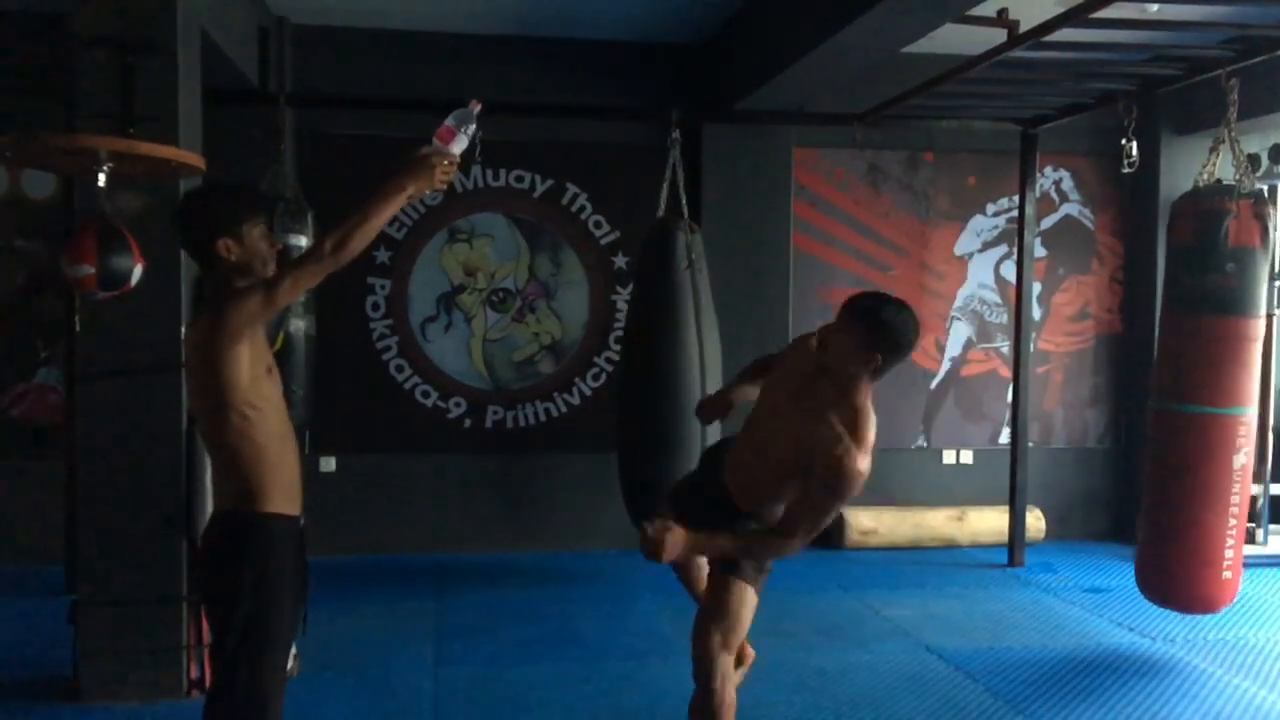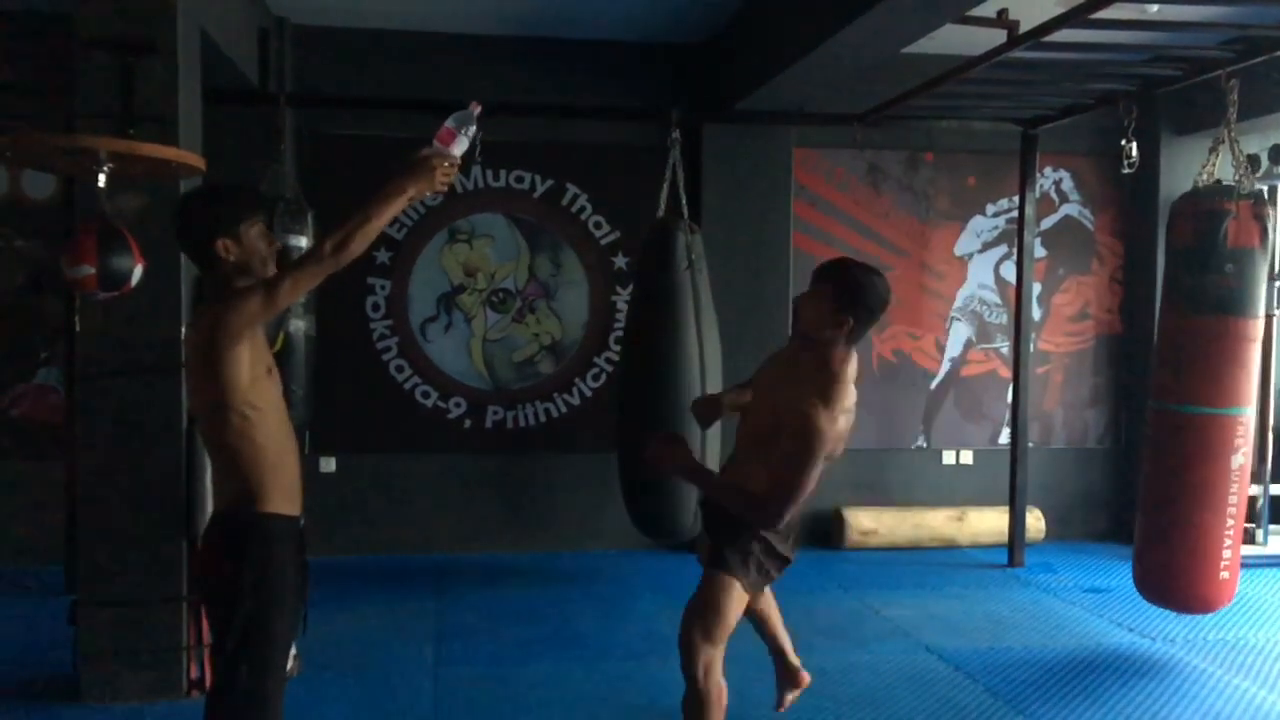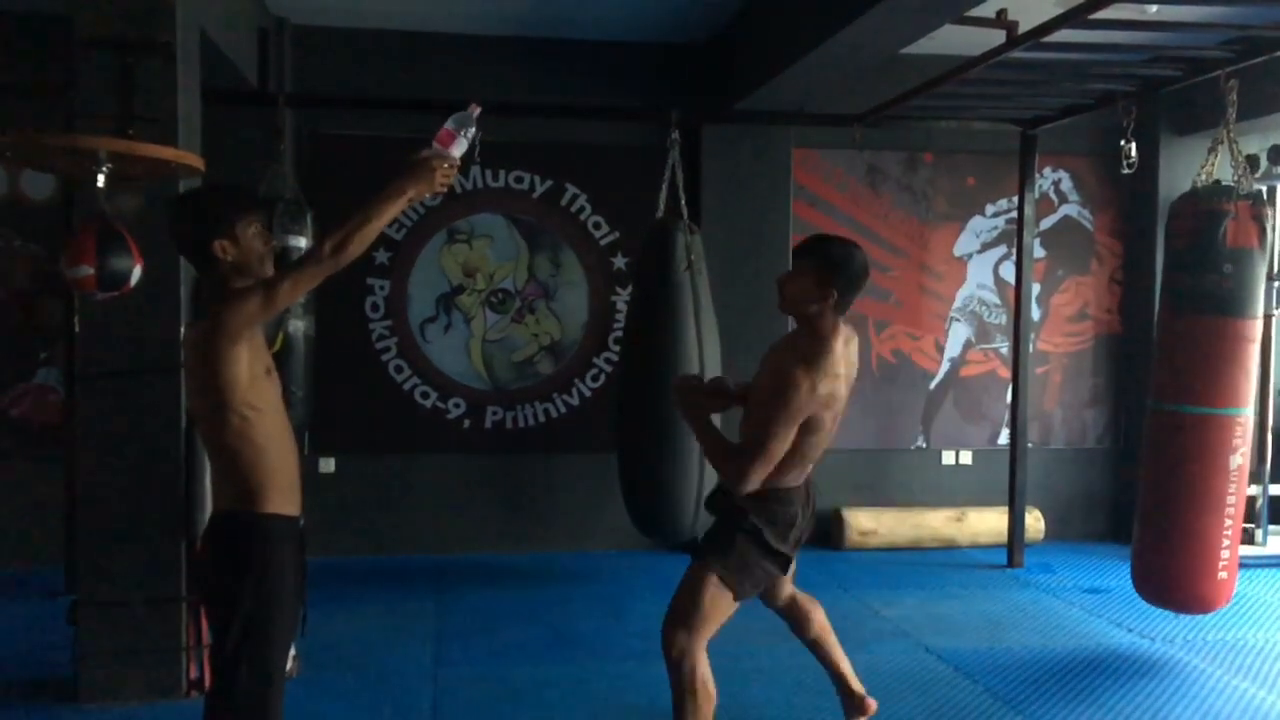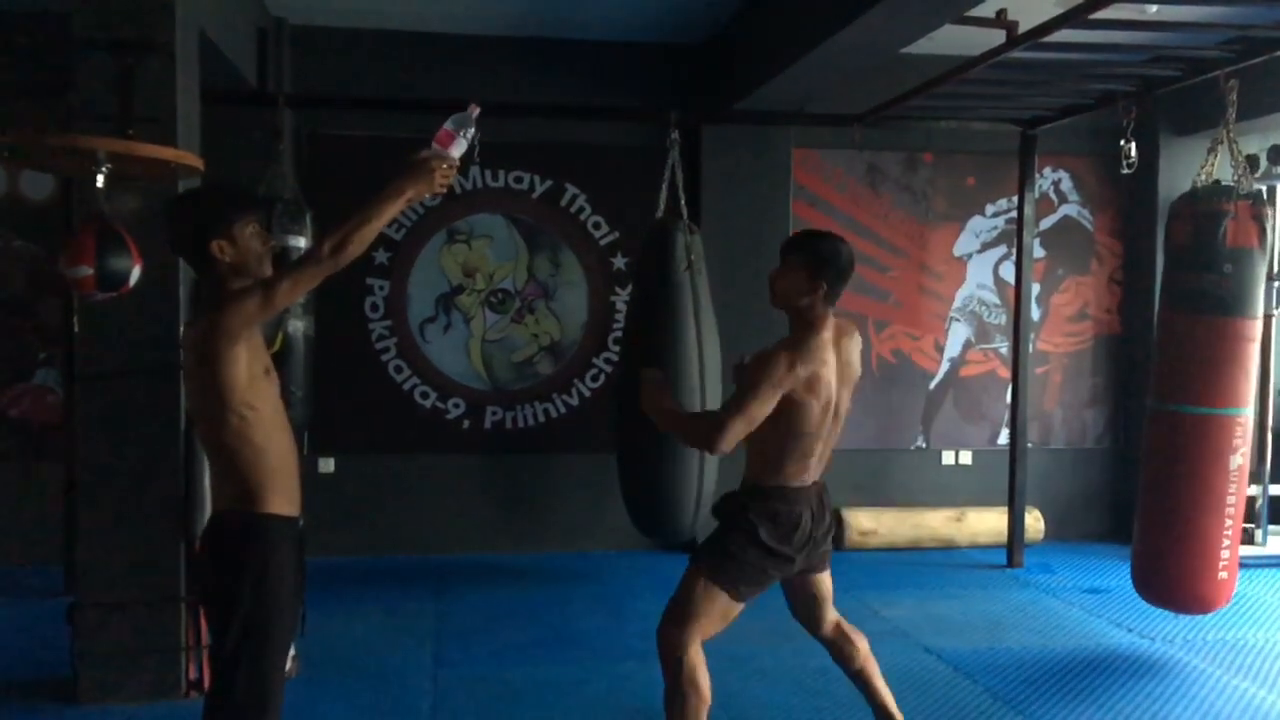
dt=0.1s
person 1, frame 1
left shoulder: (239, 319)
right shoulder: (228, 317)
left elbow: (323, 259)
right elbow: (331, 254)
left wrist: (407, 187)
right wrist: (406, 186)
left hip: (262, 534)
right hip: (253, 539)
person 1, frame 2
left shoulder: (238, 318)
right shoulder: (228, 317)
left elbow: (322, 260)
right elbow: (331, 255)
left wrist: (407, 189)
right wrist: (407, 188)
left hip: (262, 534)
right hip: (254, 538)
person 1, frame 3
left shoulder: (237, 320)
right shoulder: (226, 318)
left elbow: (322, 261)
right elbow: (330, 255)
left wrist: (406, 191)
right wrist: (406, 189)
left hip: (262, 534)
right hip: (254, 538)
person 1, frame 4
left shoulder: (236, 320)
right shoulder: (224, 318)
left elbow: (321, 261)
right elbow: (330, 256)
left wrist: (405, 192)
right wrist: (406, 189)
left hip: (261, 534)
right hip: (253, 538)
person 2, frame 1
left shoulder: (848, 459)
right shoulder: (810, 355)
left elbow: (789, 539)
right elbow: (766, 367)
left wrist: (693, 541)
right wrist: (730, 393)
left hip: (747, 523)
right hip: (719, 467)
left knee: (711, 651)
right knee: (670, 547)
right ankle: (737, 646)
person 2, frame 2
left shoulder: (821, 418)
right shoulder: (809, 343)
left elbow: (771, 514)
left wrist: (687, 467)
right wrist: (730, 401)
left hip: (753, 528)
right hip: (736, 501)
left knee: (699, 644)
right knee: (745, 586)
right ankle: (790, 669)
person 2, frame 3
left shoulder: (802, 377)
right shoulder: (842, 337)
left elbow: (741, 477)
left wrist: (695, 409)
right wrist: (738, 391)
left hip: (761, 515)
right hip: (789, 504)
left knee: (682, 637)
right knee: (782, 597)
person 2, frame 4
left shoulder: (787, 361)
right shoulder: (848, 338)
left elbow: (717, 441)
left wrist: (659, 403)
left hip: (769, 516)
right hip: (808, 505)
left knee: (677, 635)
right knee: (825, 621)
person 3, frame 1
right shoulder: (998, 219)
right elbow: (974, 253)
left hip: (1003, 314)
right hip: (974, 304)
right knee: (951, 366)
left ankle: (1006, 434)
right ankle: (923, 434)
person 3, frame 2
right shoulder: (997, 221)
right elbow: (982, 257)
left hip: (1002, 314)
right hip: (973, 304)
right knee: (951, 366)
left ankle: (1006, 435)
right ankle: (923, 434)
person 3, frame 3
right shoulder: (996, 219)
right elbow: (982, 258)
left hip: (1002, 313)
right hip: (973, 303)
right knee: (950, 366)
left ankle: (1005, 435)
right ankle: (923, 434)
person 3, frame 4
right shoulder: (996, 220)
right elbow: (980, 257)
left hip: (1002, 313)
right hip: (974, 302)
right knee: (950, 366)
left ankle: (1005, 435)
right ankle: (923, 434)
